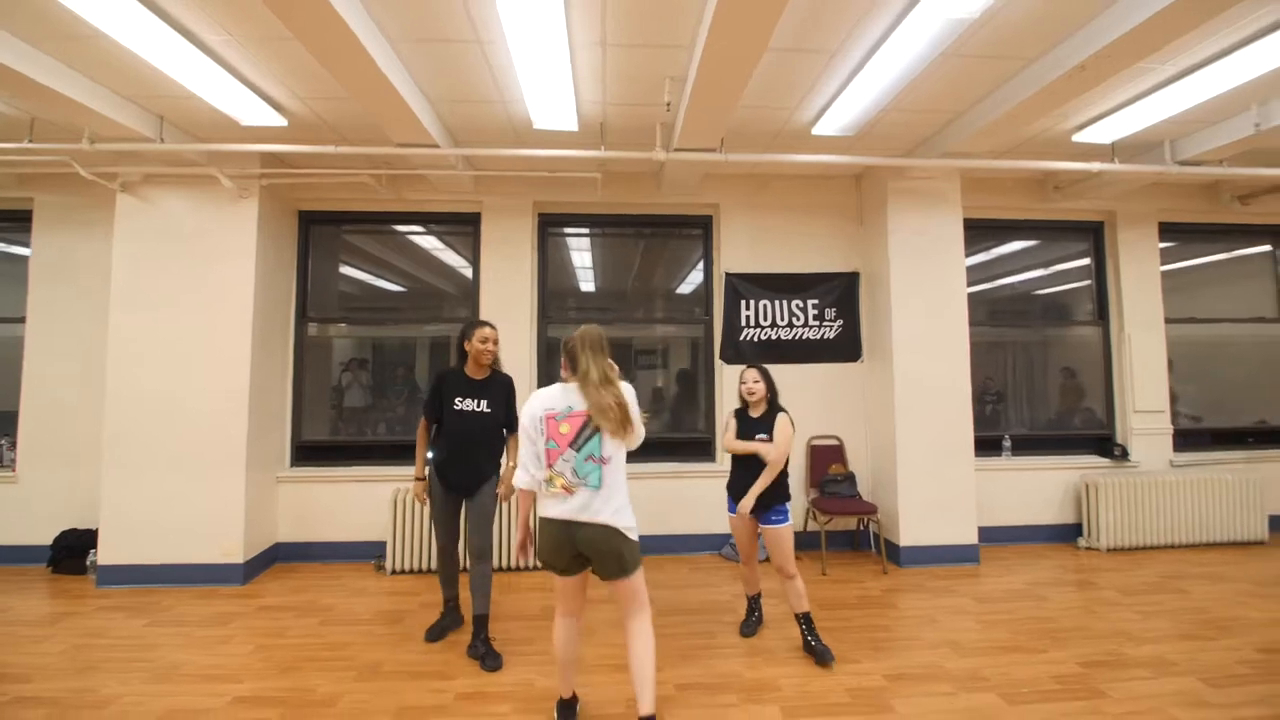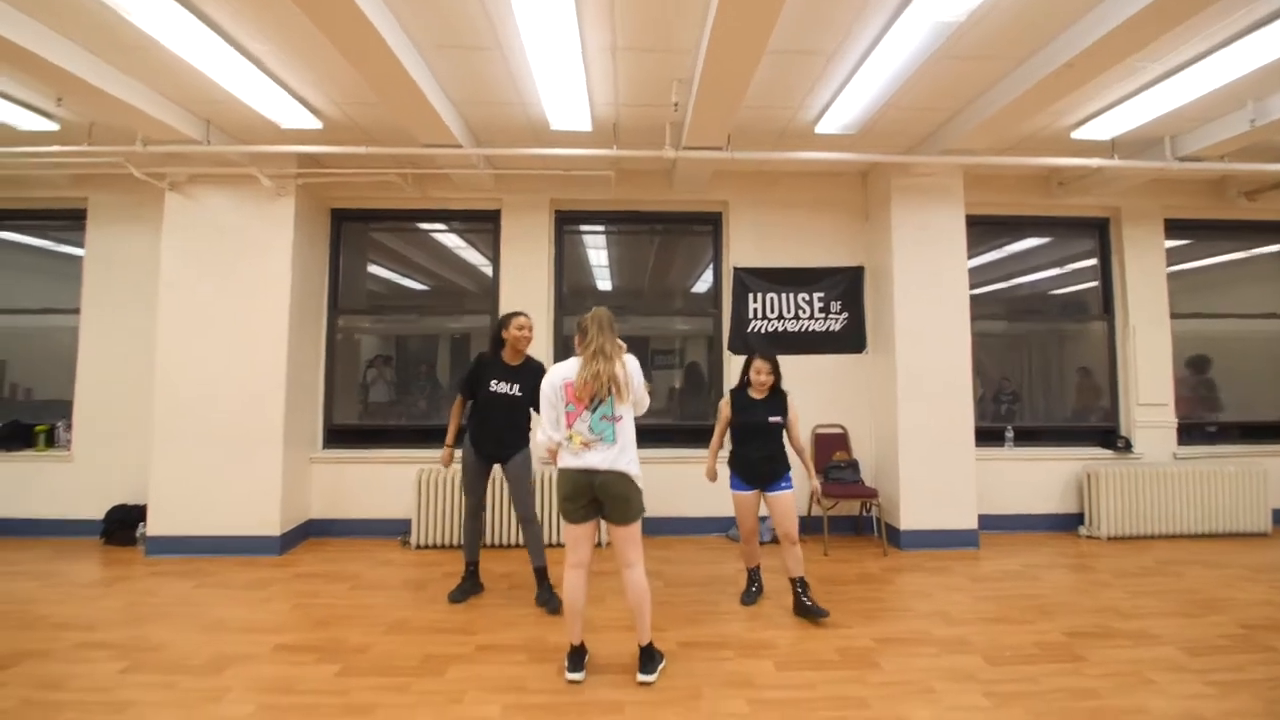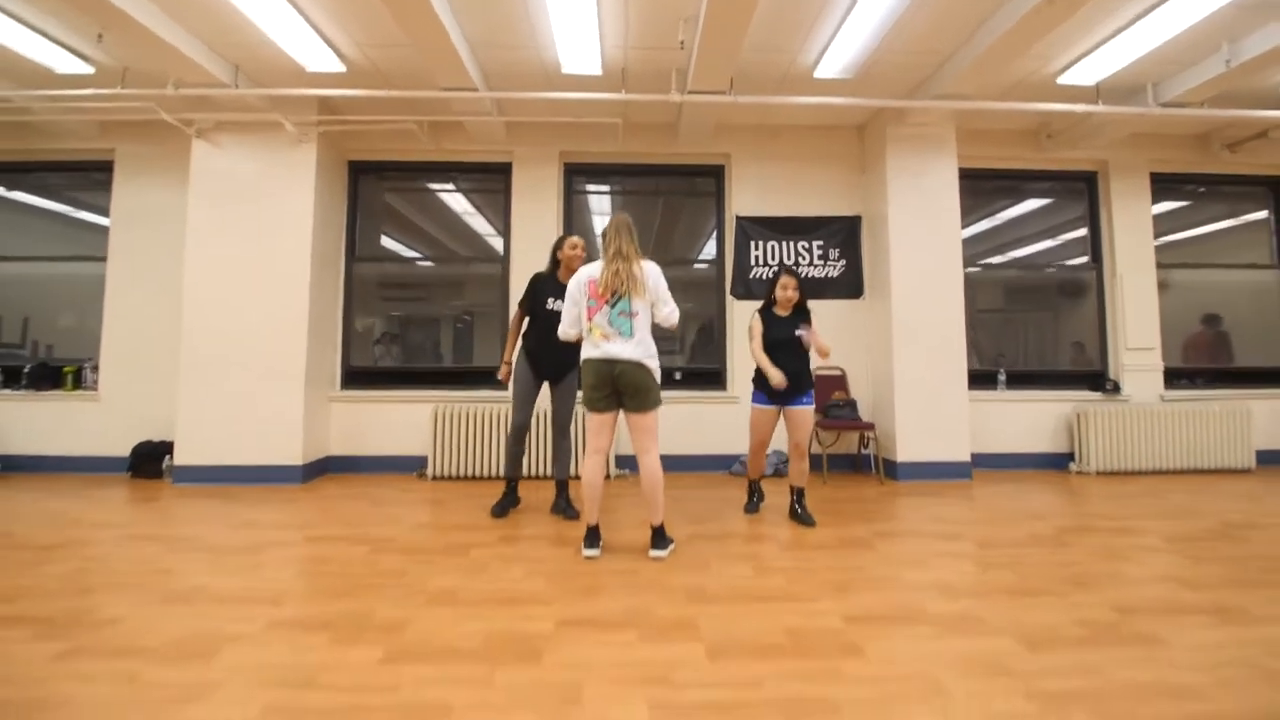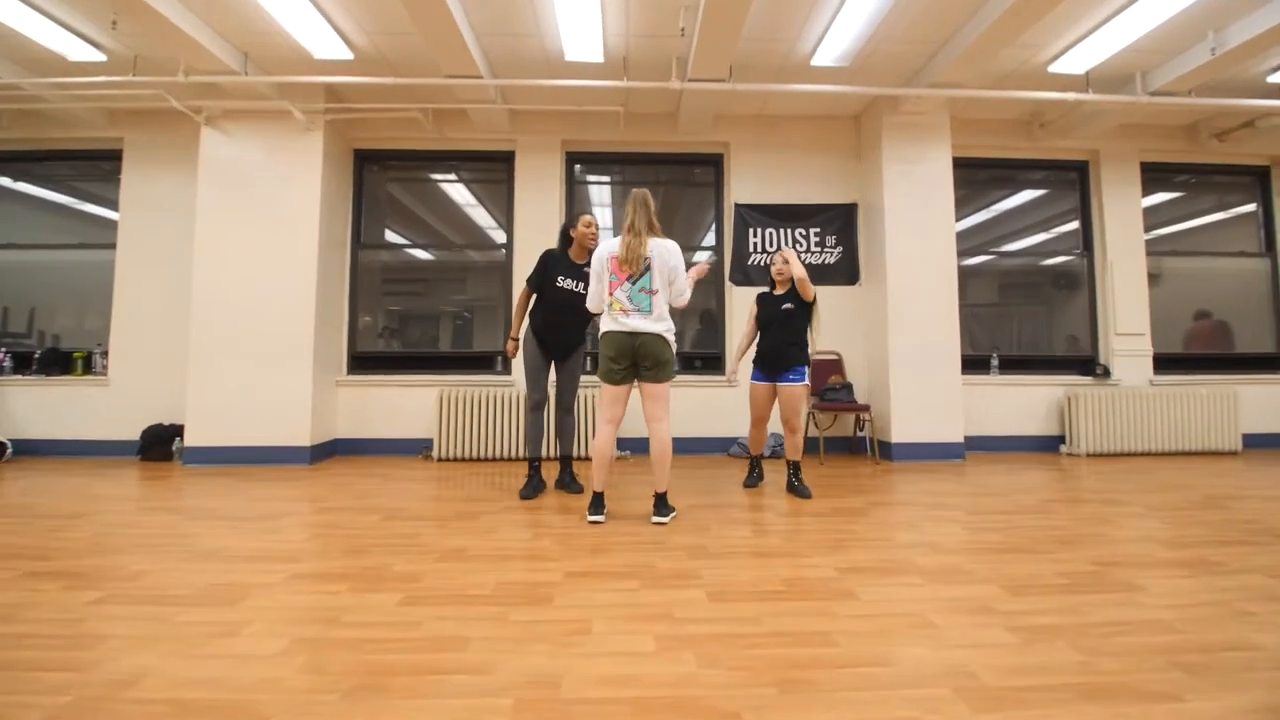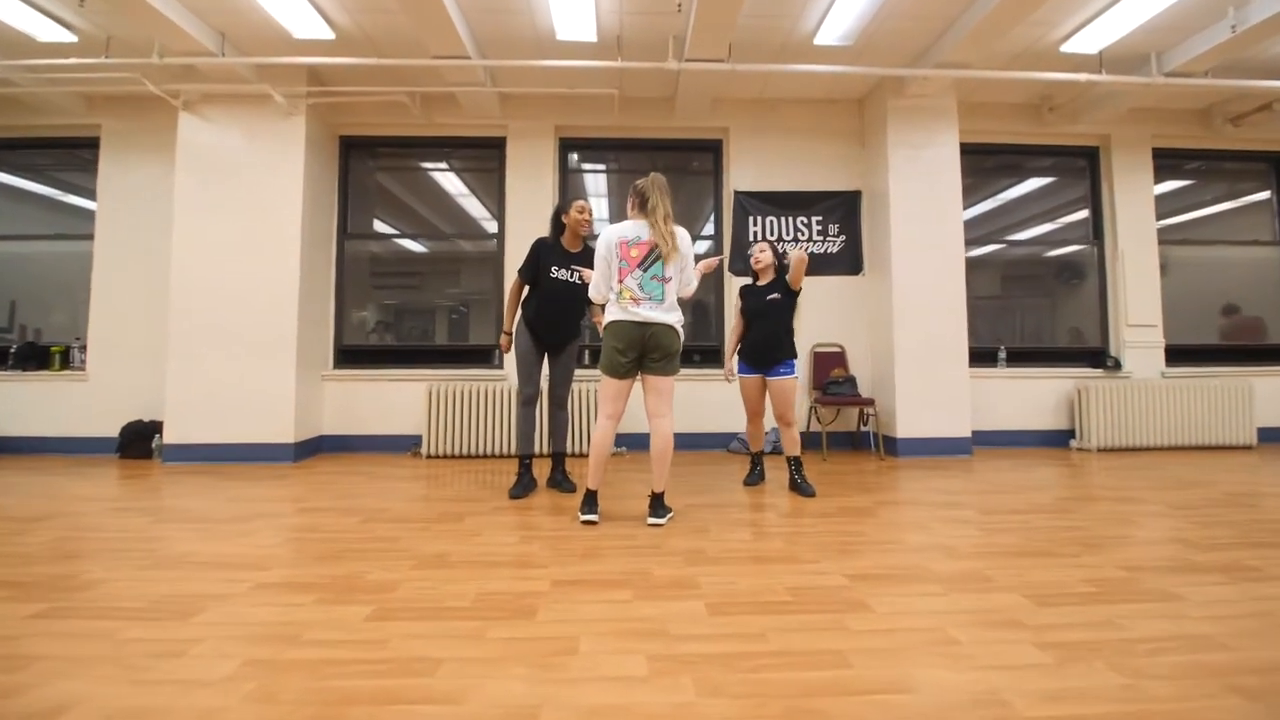
dt=0.5s
person 1, frame 1
left shoulder: (539, 401)
right shoulder: (621, 396)
left elbow: (527, 476)
right elbow: (633, 439)
left wrist: (523, 528)
left hip: (556, 524)
right hip: (608, 522)
left knee: (568, 613)
right knee: (637, 614)
person 1, frame 2
left shoulder: (556, 374)
right shoulder: (628, 366)
left elbow: (549, 437)
right elbow: (641, 407)
left wrist: (557, 452)
left hip: (574, 475)
right hip: (618, 474)
left knee: (576, 564)
right knee: (631, 564)
left ankle: (576, 656)
right ankle: (647, 656)
person 1, frame 3
left shoulder: (583, 275)
right shoulder: (648, 270)
left elbow: (568, 331)
right elbow: (669, 319)
left hip: (597, 366)
right hip: (638, 366)
left knee: (595, 451)
right knee: (647, 451)
left ankle: (591, 535)
right ankle: (658, 536)
person 1, frame 4
left shoulder: (605, 250)
right shoulder: (669, 249)
left elbow: (594, 305)
right elbow: (679, 300)
right wrist: (693, 276)
left hip: (616, 339)
right hip: (655, 339)
left knee: (608, 421)
right knee: (658, 421)
left ankle: (597, 502)
right ankle: (661, 503)
person 1, frame 5
left shoulder: (611, 234)
right shoulder: (679, 237)
left elbow: (599, 294)
right elbow: (685, 290)
left wrist: (593, 279)
right wrist: (701, 269)
left hip: (621, 328)
right hip: (663, 330)
left knee: (608, 415)
right knee: (660, 416)
left ankle: (590, 501)
right ankle: (658, 503)
person 2, frame 1
left shoulder: (503, 384)
right shoulder: (445, 380)
left elbow: (512, 431)
right elbow: (425, 426)
left wrist: (511, 468)
right wrist: (419, 474)
left hip: (485, 478)
right hip: (444, 475)
left knee: (480, 552)
right knee: (445, 547)
left ankle: (480, 637)
right ankle: (451, 610)
person 2, frame 2
left shoulder: (535, 371)
right shoulder: (484, 363)
right elbow: (461, 402)
right wrist: (449, 443)
left hip: (516, 448)
right hip: (477, 446)
left knee: (527, 514)
right knee: (473, 510)
left ankle: (544, 586)
right ankle: (471, 576)
person 2, frame 3
right shoulder: (541, 281)
right elbow: (518, 318)
right wrist: (507, 360)
left hip: (566, 367)
right hip: (530, 360)
left knee: (562, 429)
right knee: (519, 424)
left ankle: (562, 496)
right ankle: (511, 490)
person 2, frame 4
right shoulder: (551, 259)
right elbow: (526, 294)
right wrist: (514, 336)
left hip: (572, 345)
right hip: (538, 339)
left knee: (566, 405)
right knee: (536, 402)
left ankle: (566, 472)
right ankle: (534, 474)
person 2, frame 5
left shoulder: (592, 258)
right shoulder: (543, 248)
right elbow: (518, 285)
left wrist: (601, 319)
right wrist: (507, 329)
left hip: (567, 337)
right hip: (531, 331)
left knee: (559, 400)
right knee: (528, 396)
left ankle: (558, 470)
right ankle: (525, 472)
person 3, frame 1
left shoulder: (780, 418)
right shoulder: (736, 416)
left elbow: (776, 464)
right elbow: (728, 444)
left wrist: (752, 496)
right wrist: (758, 447)
left hip: (772, 501)
right hip: (738, 497)
left knee: (787, 569)
right knee: (746, 559)
left ankle: (809, 633)
right ankle: (754, 610)
person 3, frame 2
left shoulder: (783, 401)
right shoulder: (733, 400)
left elbow: (796, 439)
right elbow: (720, 433)
left wrist: (812, 473)
right wrist: (711, 463)
left hip: (778, 476)
right hip: (743, 475)
left knee: (789, 535)
right knee: (748, 534)
left ankle: (802, 596)
right ankle: (754, 581)
person 3, frame 3
left shoulder: (806, 317)
right shoulder: (761, 317)
left elbow: (824, 352)
right elbow: (756, 349)
left wrist: (815, 341)
right wrist: (771, 371)
left hip: (800, 391)
right hip: (767, 390)
left knee: (800, 449)
right knee: (757, 446)
left ankle: (798, 503)
right ankle: (754, 491)
person 3, frame 4
left shoulder: (802, 295)
right shoulder: (762, 299)
left elbow: (802, 275)
right elbow: (750, 333)
left wrist: (790, 252)
right wrist: (735, 362)
left hip: (793, 367)
right hip: (763, 367)
left knee: (792, 424)
right knee: (757, 422)
left ankle: (794, 477)
right ankle: (755, 468)
person 3, frame 5
left shoulder: (787, 284)
right shoulder: (745, 291)
left elbow: (801, 257)
right elbow: (737, 328)
left wrist: (790, 257)
right wrist: (728, 358)
left hip: (781, 360)
right hip: (750, 361)
left knee: (786, 418)
right knee: (753, 417)
left ankle: (796, 474)
right ankle: (756, 466)
